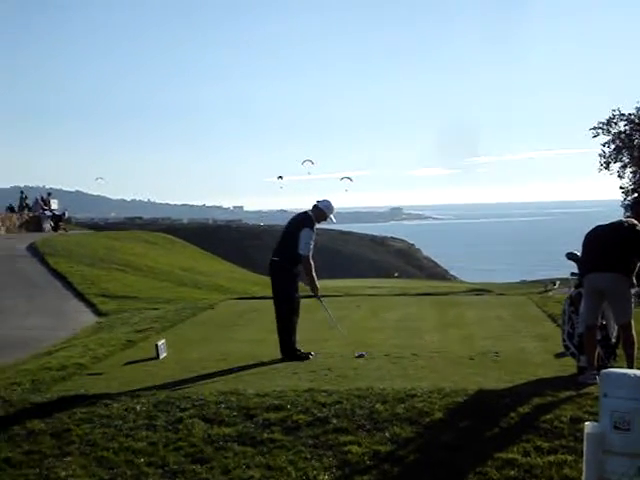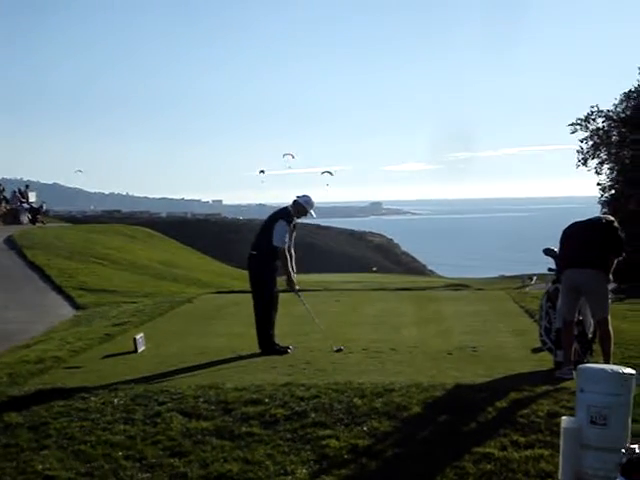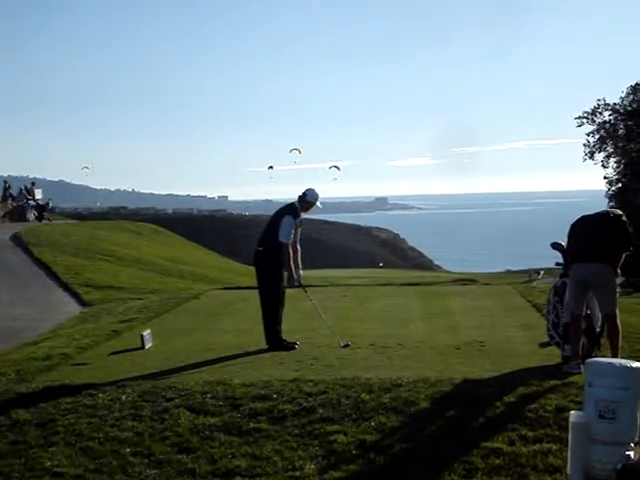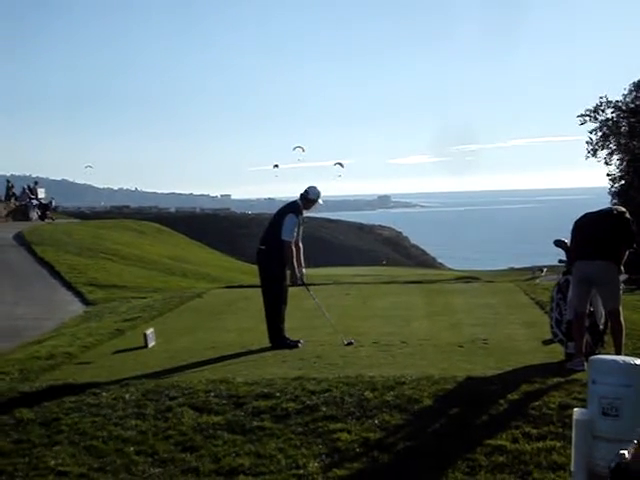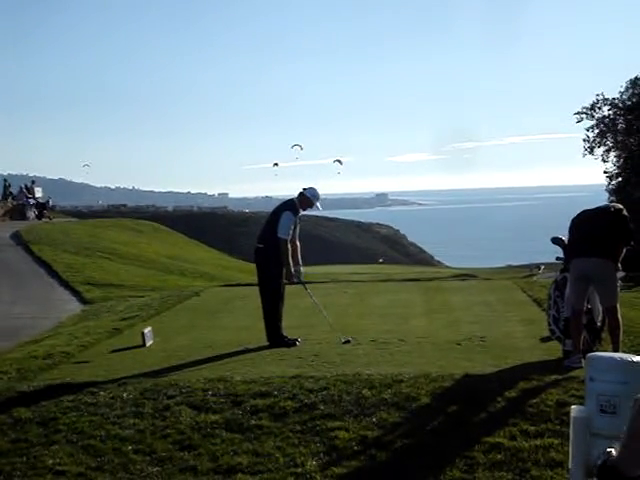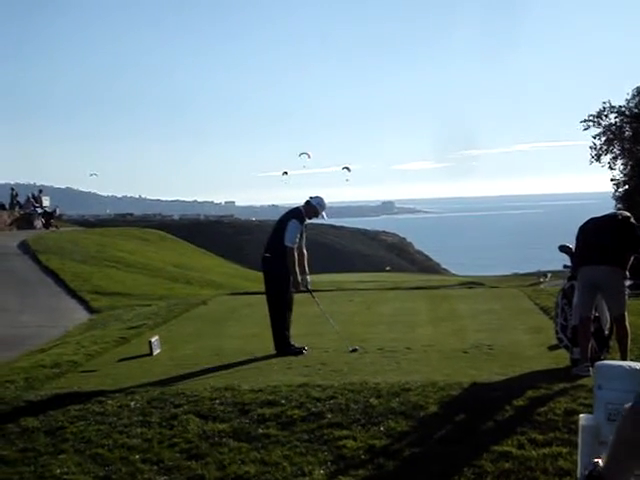
dt=0.4s
person 1, frame 1
left shoulder: (594, 232)
left elbow: (584, 258)
left hip: (590, 277)
right hip: (616, 277)
left knee: (590, 326)
left ankle: (591, 371)
person 1, frame 2
left shoulder: (571, 228)
right shoulder: (608, 224)
left elbow: (561, 255)
right elbow: (616, 251)
right wrist: (607, 274)
left hip: (569, 274)
right hip: (594, 274)
left knee: (567, 322)
right knee: (603, 322)
left ankle: (567, 366)
person 1, frame 3
left shoulder: (579, 222)
right shoulder: (617, 218)
left elbow: (569, 248)
right elbow: (623, 247)
right wrist: (615, 268)
left hip: (577, 268)
right hip: (602, 268)
left knee: (575, 316)
right knee: (611, 316)
left ankle: (575, 361)
person 1, frame 4
left shoulder: (583, 220)
right shoulder: (621, 216)
left elbow: (573, 246)
right elbow: (626, 245)
right wrist: (619, 265)
left hip: (580, 266)
right hip: (606, 265)
left knee: (579, 314)
right knee: (614, 313)
left ankle: (579, 358)
person 1, frame 5
left shoulder: (580, 217)
right shoulder: (618, 213)
left elbow: (570, 243)
right elbow: (623, 242)
right wrist: (615, 263)
left hip: (577, 263)
right hip: (603, 263)
left knee: (576, 311)
right knee: (611, 310)
left ankle: (576, 355)
person 1, frame 6
left shoulder: (588, 224)
right shoulder: (626, 221)
left elbow: (577, 251)
right wrist: (624, 271)
left hip: (585, 271)
right hip: (611, 270)
left knee: (584, 319)
right knee: (620, 319)
left ankle: (584, 364)
right ankle: (625, 363)
person 2, frame 1
left shoulder: (302, 218)
right shoulder: (308, 226)
right elbow: (306, 258)
left wrist: (310, 277)
right wrist: (313, 282)
left hip: (283, 266)
right hip: (284, 268)
left knee: (291, 309)
right knee: (288, 310)
left ankle: (290, 348)
right ankle: (289, 351)
person 2, frame 2
left shoulder: (290, 219)
right shoulder: (283, 220)
left elbow: (289, 250)
right elbow: (282, 252)
left wrist: (293, 274)
right wrist: (289, 277)
left hip: (265, 262)
right hip: (261, 262)
left knee: (269, 303)
right knee: (266, 305)
left ankle: (268, 342)
right ankle: (267, 345)
person 2, frame 3
left shoulder: (296, 215)
right shoulder: (289, 216)
left elbow: (295, 245)
right elbow: (286, 248)
left wrist: (298, 270)
right wrist: (291, 273)
left hip: (272, 258)
right hip: (267, 259)
left knee: (276, 300)
right knee: (273, 301)
left ankle: (276, 339)
right ankle: (275, 341)
person 2, frame 4
left shoulder: (297, 212)
right shoulder: (292, 214)
left elbow: (297, 244)
right elbow: (288, 246)
left wrist: (301, 268)
right wrist: (294, 272)
left hip: (274, 256)
right hip: (270, 257)
left knee: (279, 299)
right knee: (275, 299)
left ankle: (279, 337)
right ankle: (278, 339)
person 2, frame 5
left shoulder: (294, 211)
right shoulder: (289, 212)
left elbow: (294, 242)
right elbow: (284, 243)
left wrist: (298, 266)
right wrist: (289, 269)
left hip: (272, 255)
right hip: (267, 255)
left knee: (276, 297)
right knee: (273, 298)
left ankle: (276, 335)
right ankle: (276, 337)
person 2, frame 6
left shoulder: (300, 219)
right shoulder: (295, 220)
left elbow: (301, 250)
right elbow: (291, 252)
left wrist: (305, 274)
right wrist: (295, 277)
left hip: (280, 263)
right hip: (275, 264)
left knee: (285, 305)
right knee: (280, 306)
left ankle: (284, 343)
right ankle: (283, 346)
